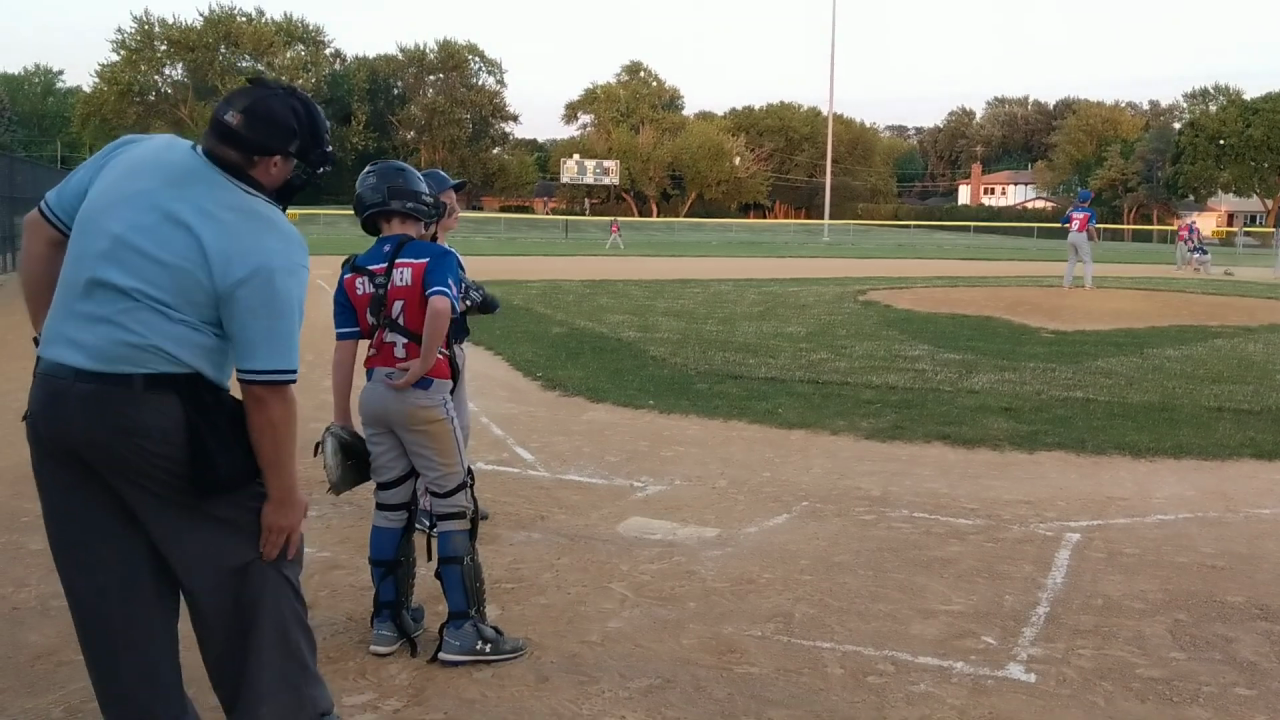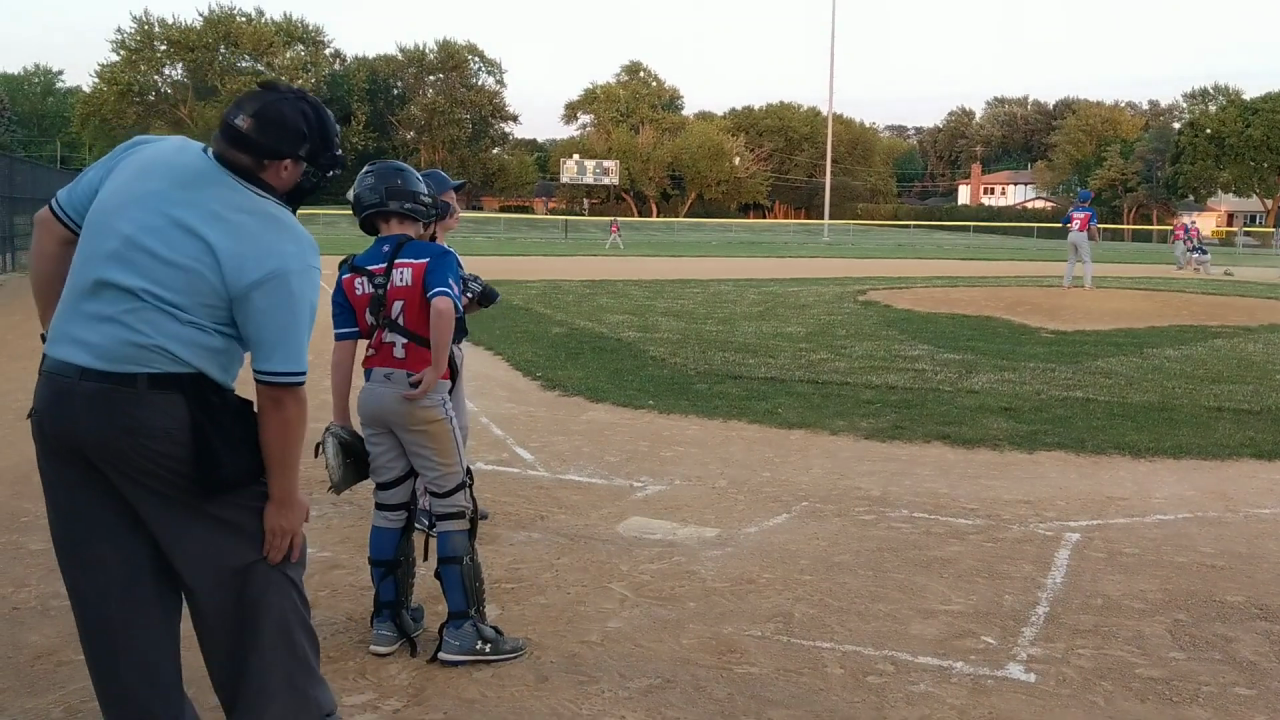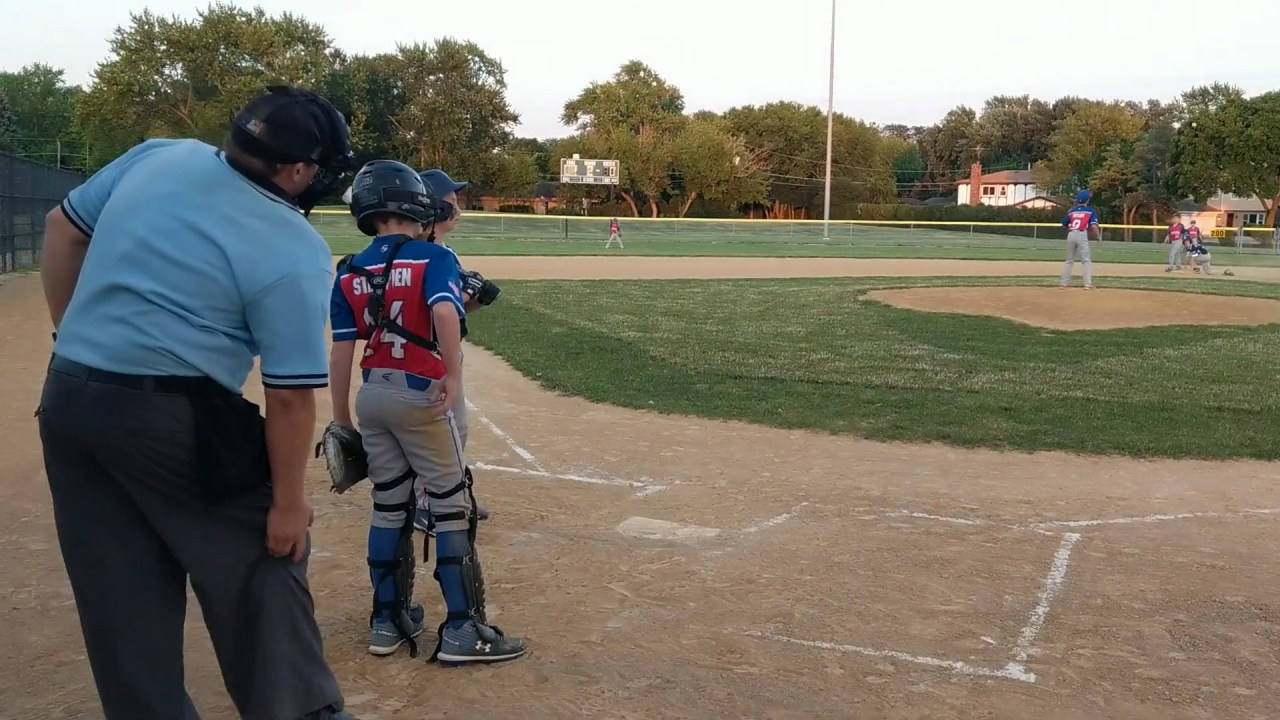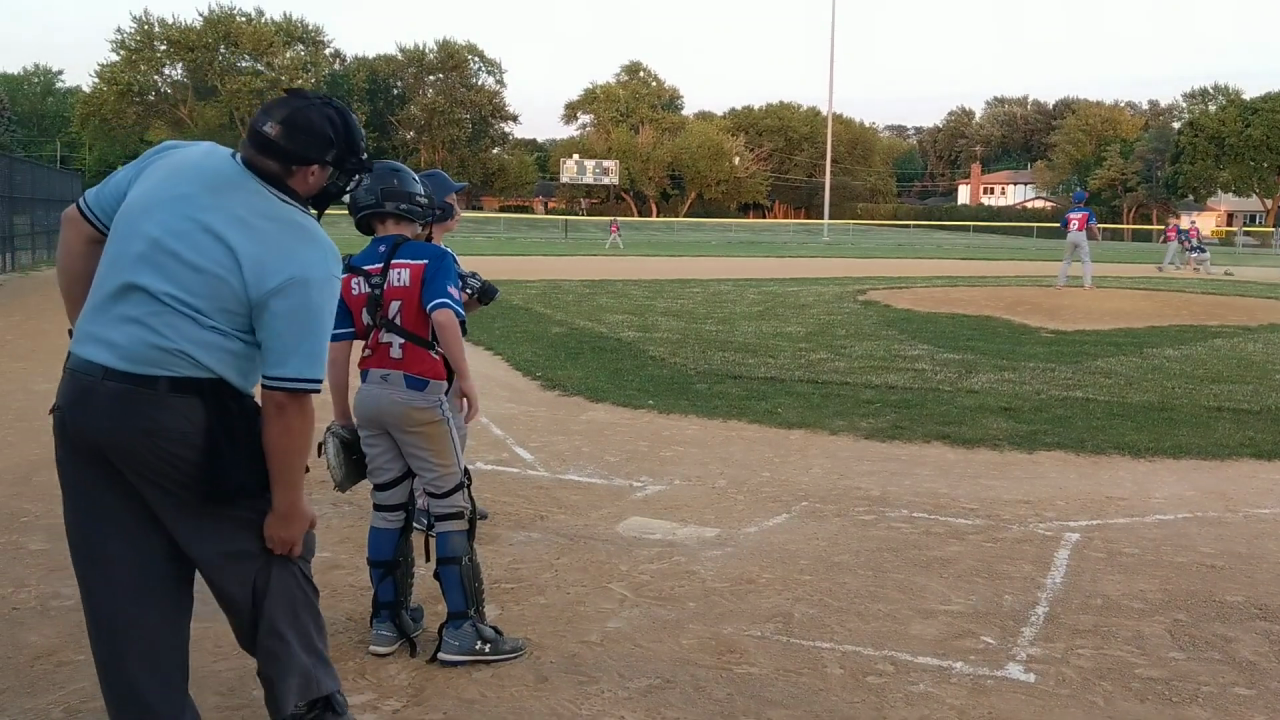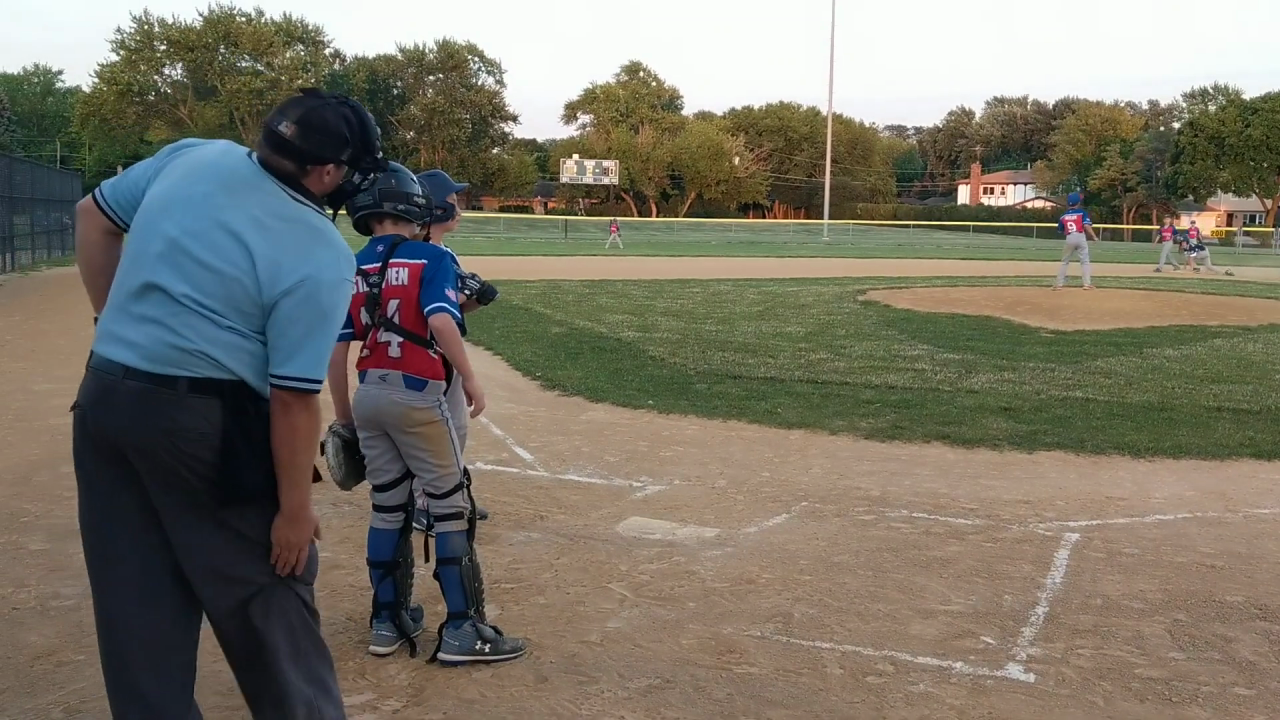
dt=0.1s
person 1, frame 1
left shoulder: (133, 152)
right shoulder: (271, 244)
left elbow: (41, 232)
right elbow: (267, 390)
left wrist: (52, 339)
right wrist: (283, 495)
left hip: (54, 405)
right hip: (159, 414)
left knee: (114, 589)
right knee: (258, 547)
person 1, frame 2
left shoulder: (144, 154)
right shoulder: (282, 246)
left elbow: (51, 230)
right elbow: (280, 391)
left wrist: (60, 337)
right wrist: (285, 498)
left hip: (59, 403)
right hip: (165, 415)
left knee: (116, 590)
right knee: (261, 548)
person 1, frame 3
left shoulder: (157, 156)
right shoulder: (296, 251)
left elbow: (63, 229)
right elbow: (289, 396)
left wrist: (73, 335)
right wrist: (289, 501)
left hip: (67, 402)
right hip: (171, 415)
left knee: (118, 588)
right knee: (262, 548)
person 1, frame 4
left shoulder: (173, 158)
right shoulder: (306, 255)
left elbow: (78, 227)
right elbow: (288, 398)
left wrist: (90, 333)
right wrist: (288, 505)
left hip: (81, 401)
right hip: (184, 416)
left knee: (127, 588)
right knee: (270, 549)
person 1, frame 5
left shoulder: (190, 157)
right shoulder: (320, 254)
left elbow: (94, 217)
right elbow: (292, 398)
right wrist: (294, 509)
left hip: (105, 398)
right hip: (203, 418)
left knee: (134, 587)
right knee: (266, 570)
person 2, frame 1
left shoulder: (353, 273)
right shoulder: (435, 257)
left elbow: (344, 350)
right elbow: (439, 306)
left wrist: (341, 420)
right wrist: (426, 362)
left hip: (375, 395)
right hip: (423, 397)
left knee: (391, 507)
right knee: (454, 510)
left ankle: (389, 620)
right ankle: (463, 630)
person 2, frame 2
left shoulder: (351, 273)
right shoulder: (435, 257)
left elbow: (343, 350)
right elbow: (442, 307)
left wrist: (340, 420)
right wrist: (437, 367)
left hip: (374, 395)
right hip: (422, 397)
left knee: (390, 507)
right knee: (452, 510)
left ankle: (388, 620)
right ankle: (463, 630)
person 2, frame 3
left shoulder: (349, 273)
right shoulder: (434, 258)
left elbow: (341, 350)
right elbow: (444, 312)
left wrist: (341, 418)
right wrist: (452, 376)
left hip: (372, 396)
right hip: (420, 396)
left knee: (389, 507)
right knee: (452, 510)
left ankle: (388, 621)
right ankle: (462, 630)
person 2, frame 4
left shoulder: (349, 273)
right shoulder: (432, 258)
left elbow: (339, 351)
right elbow: (444, 317)
left wrist: (342, 418)
right wrist: (465, 379)
left hip: (370, 396)
right hip: (419, 397)
left knee: (388, 508)
right knee: (451, 510)
left ankle: (388, 621)
right ankle: (462, 630)
person 2, frame 5
left shoulder: (348, 270)
right shoulder: (430, 258)
left elbow: (338, 353)
right elbow: (441, 323)
left wrist: (343, 415)
right wrist: (469, 378)
left hip: (367, 396)
right hip: (417, 397)
left knee: (387, 508)
right knee: (450, 510)
left ankle: (388, 620)
right ankle: (464, 630)
person 3, frame 1
left shoulder: (451, 256)
left wrist: (480, 301)
right wrist: (466, 302)
left hip: (455, 350)
left knee: (459, 422)
right ankle: (427, 508)
person 3, frame 2
left shoulder: (450, 255)
left wrist: (477, 296)
right wrist: (465, 297)
left hip: (453, 351)
left knee: (458, 428)
right ankle: (426, 507)
person 3, frame 3
left shoulder: (448, 255)
left elbow: (462, 306)
left wrist: (478, 294)
right wrist: (465, 294)
left knee: (457, 427)
right ankle: (425, 506)
person 3, frame 4
left shoulder: (448, 255)
left elbow: (461, 307)
left wrist: (478, 294)
right wrist: (463, 293)
left knee: (457, 427)
right ankle: (425, 506)
person 3, frame 5
left shoulder: (448, 255)
left elbow: (461, 307)
left wrist: (477, 295)
right wrist: (462, 294)
left knee: (457, 426)
right ankle: (425, 506)
